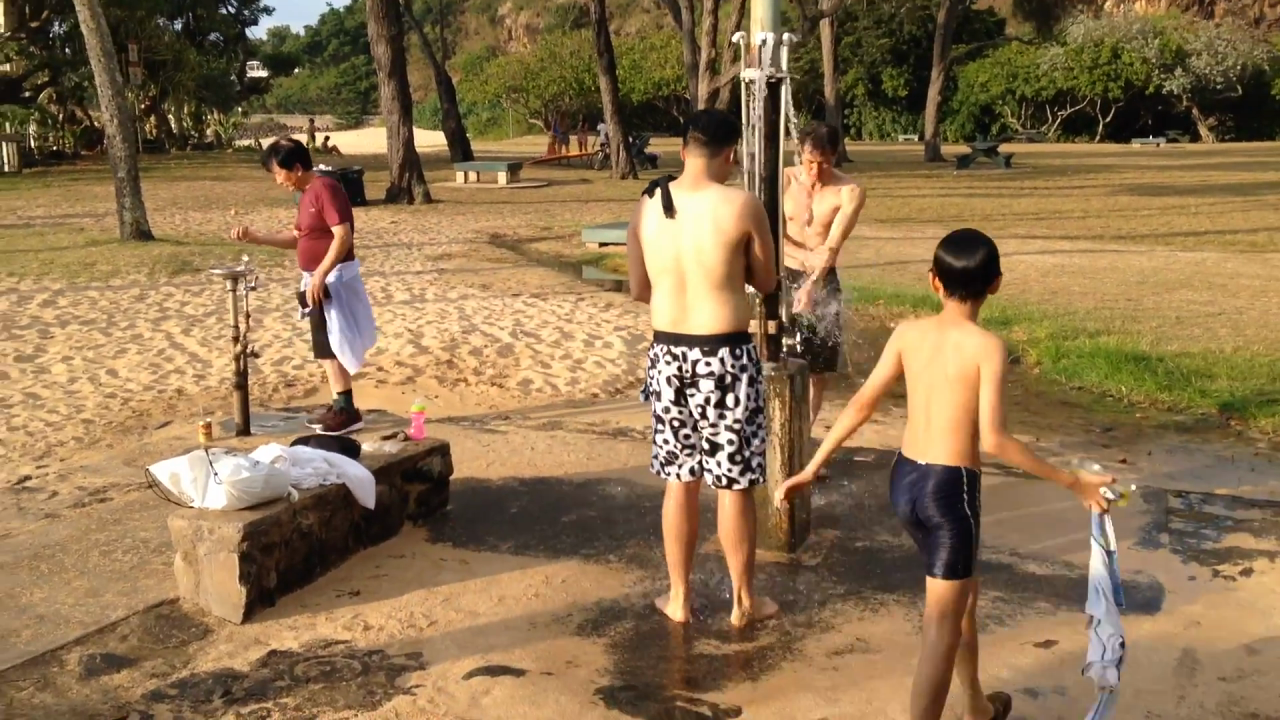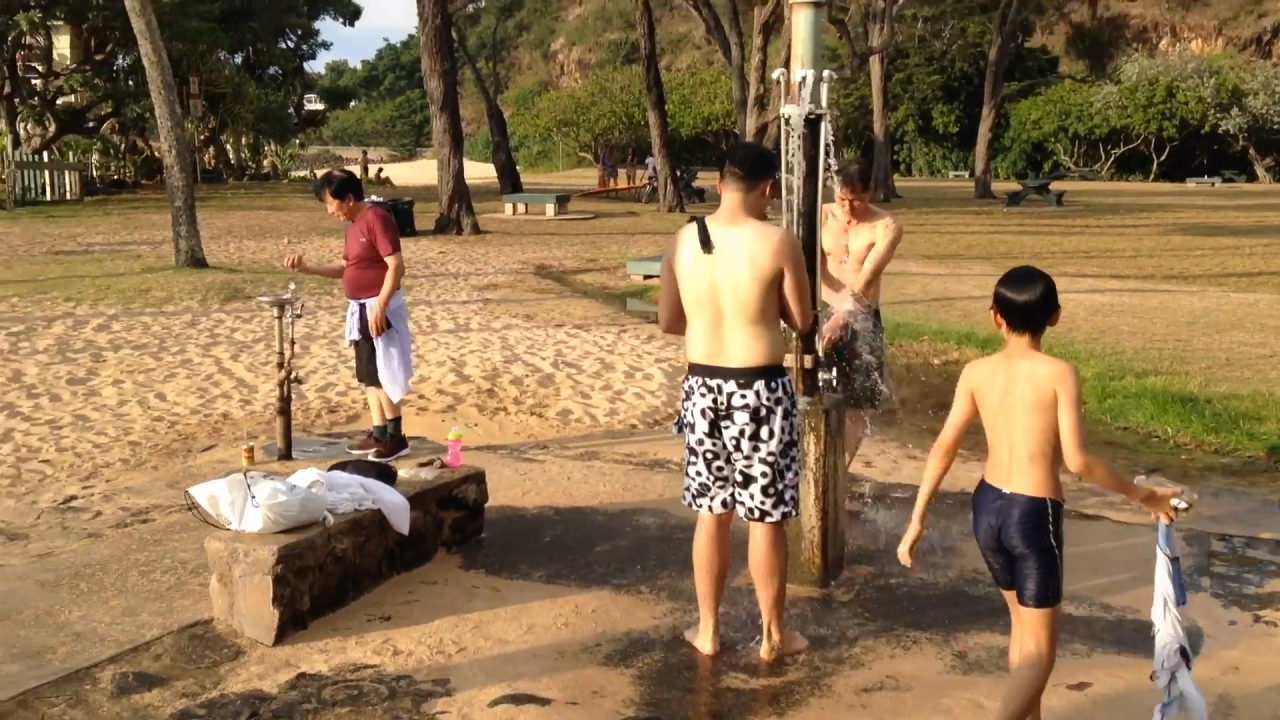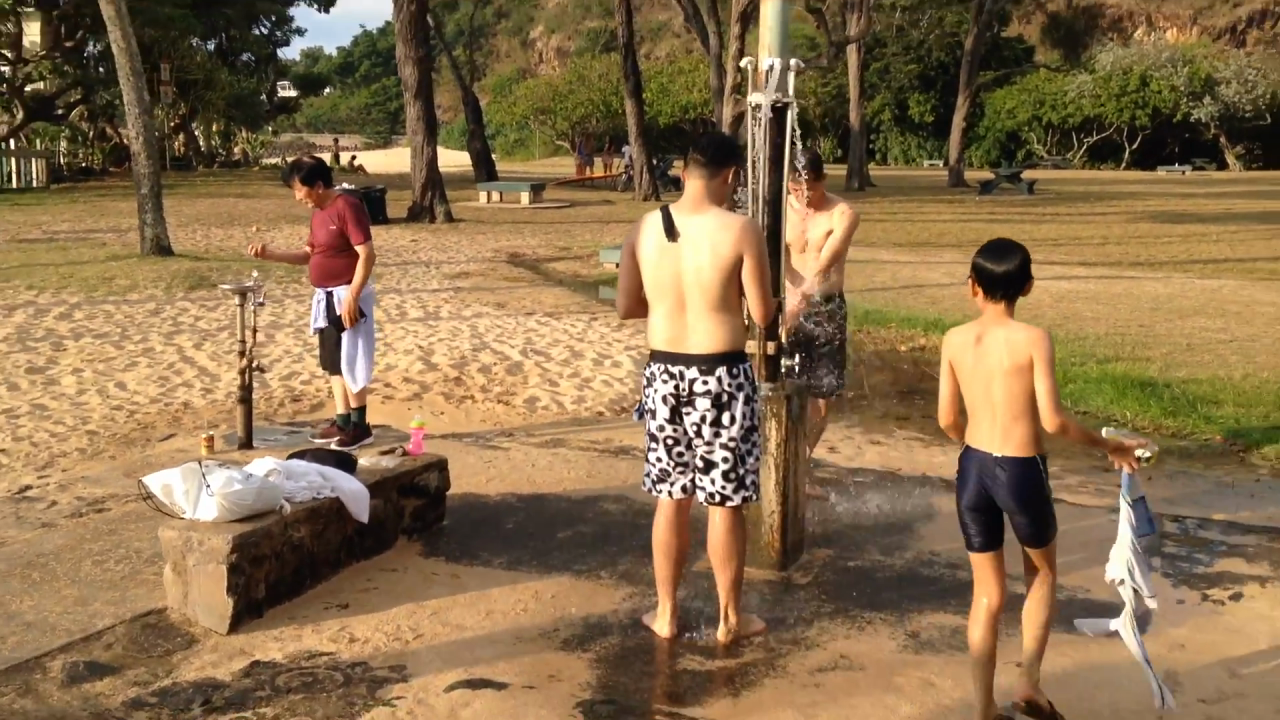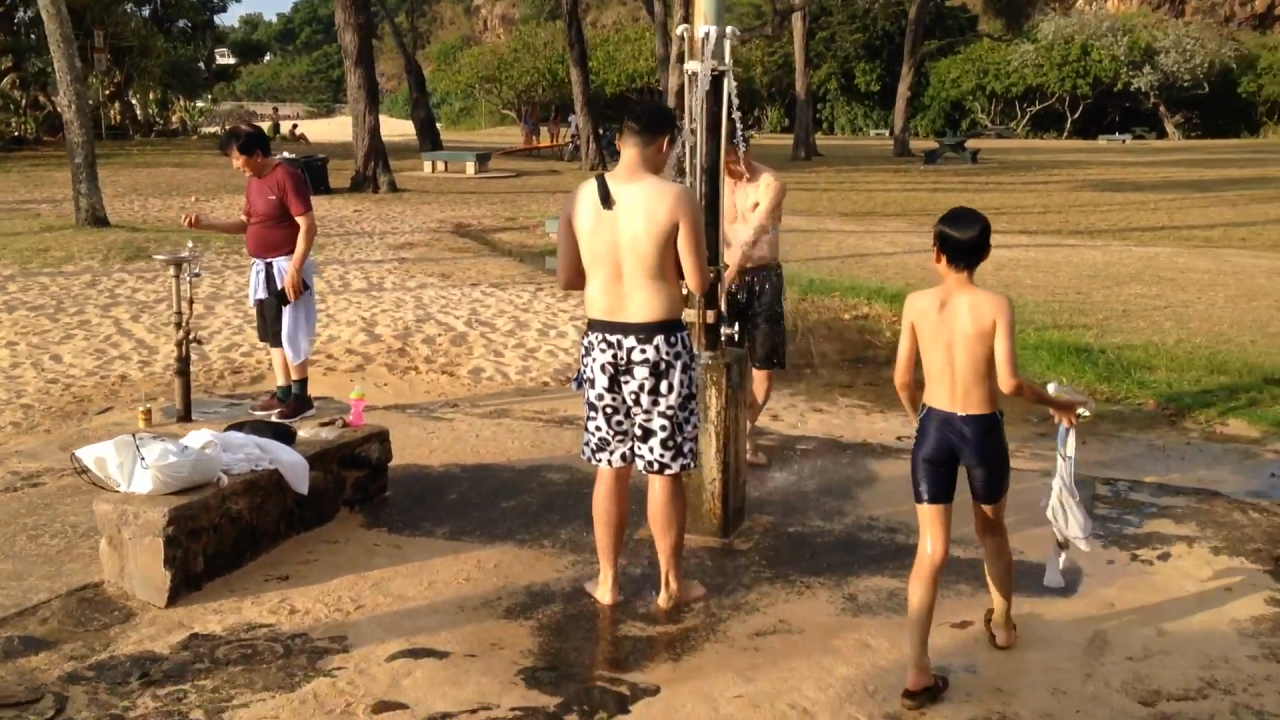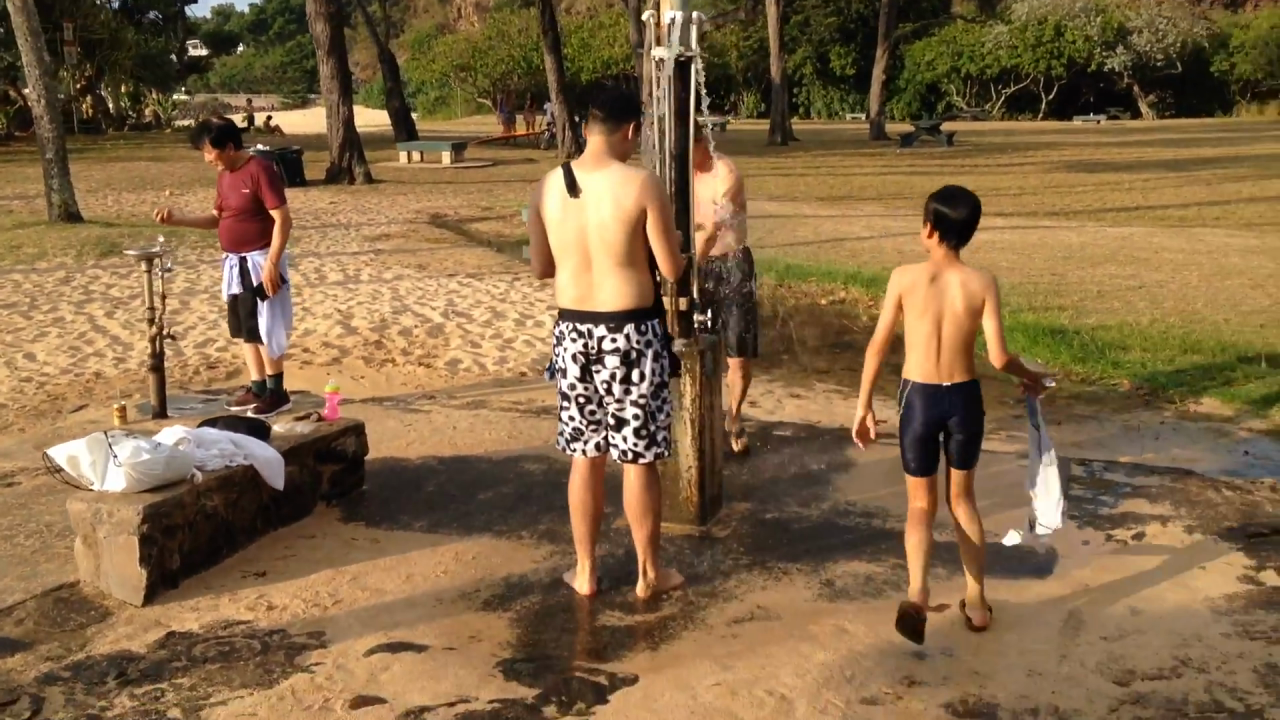
dt=0.2s
person 1, frame 1
left shoulder: (646, 205)
right shoulder: (741, 206)
left elbow: (639, 289)
right elbow: (767, 282)
left hip: (667, 353)
right hip: (725, 355)
left knee: (679, 480)
right knee: (734, 483)
left ankle: (679, 597)
right ankle: (744, 600)
person 1, frame 2
left shoulder: (682, 240)
right shoulder: (778, 241)
left elbow: (668, 321)
right elbow: (803, 322)
left hip: (703, 387)
right hip: (760, 389)
left knee: (711, 512)
right knee: (766, 517)
left ankle: (707, 629)
right ankle: (773, 634)
person 1, frame 3
left shoulder: (644, 227)
right shoulder: (740, 230)
left elbow: (626, 307)
right elbow: (762, 315)
left hip: (665, 373)
right hip: (721, 377)
left knee: (671, 497)
right knee: (726, 501)
left ankle: (665, 612)
right ankle: (730, 617)
person 1, frame 4
left shoulder: (580, 197)
right shoulder: (675, 198)
left elbow: (567, 279)
right elbow: (699, 284)
right wrist: (696, 261)
left hip: (602, 342)
right hip: (659, 344)
left knee: (611, 465)
right knee: (664, 469)
left ankle: (607, 580)
right ankle: (671, 583)
person 1, frame 5
left shoulder: (548, 185)
right shoulder: (642, 185)
left elbow: (541, 269)
right elbow: (672, 270)
right wrist: (673, 243)
left hip: (573, 332)
right hip: (630, 332)
left knee: (585, 455)
right knee: (639, 457)
left ankle: (586, 571)
right ankle: (649, 573)
person 2, frame 1
left shoulder: (907, 333)
right shoulder: (988, 347)
left elbow: (861, 403)
right elbow: (993, 440)
left wrist: (812, 470)
right wrist: (1071, 481)
left hip: (904, 480)
right hip: (952, 488)
left knee: (962, 594)
right knee: (943, 627)
person 2, frame 2
left shoulder: (976, 372)
right shoulder: (1059, 373)
left elbow: (944, 448)
right elbow: (1077, 461)
left wrist: (917, 521)
right wrist: (1143, 496)
left hip: (986, 507)
right hip: (1034, 516)
left knee: (1026, 628)
right knee: (1038, 653)
person 2, frame 3
left shoulder: (954, 339)
right shoulder: (1034, 338)
left elbow: (948, 418)
right elbow: (1052, 420)
right wrist: (1111, 446)
left hip: (973, 469)
right hip: (1021, 474)
left knee: (987, 596)
right knee: (1042, 574)
person 2, frame 4
left shoulder: (916, 303)
right shoulder: (996, 306)
left elbow: (902, 378)
right elbow: (1009, 381)
right wrist: (1055, 403)
left hip: (933, 428)
right hip: (982, 430)
left knee: (931, 550)
right knee: (991, 528)
left ankle: (918, 672)
right ankle: (1002, 623)
person 2, frame 5
left shoulder: (905, 277)
right shoulder: (983, 283)
left elbow: (878, 346)
right elbow: (998, 357)
left wrist: (863, 405)
right wrist: (1030, 376)
left hip: (918, 399)
right hip: (964, 399)
left knee: (921, 505)
right knee: (962, 500)
left ankle: (917, 594)
right ankle: (976, 604)
person 3, frame 1
left shoulder: (850, 191)
right shoulder: (783, 180)
left elbow: (832, 245)
left wrist: (811, 286)
right wrist: (806, 257)
left hip: (823, 284)
right hip: (786, 279)
left knee: (819, 371)
person 3, frame 2
left shoulder: (887, 227)
right shoulder: (822, 216)
left elbow: (865, 279)
left wrist: (840, 318)
right wrist: (838, 301)
left hip: (864, 320)
right hip: (827, 314)
left knee: (858, 406)
person 3, frame 3
left shoulder: (844, 214)
right shoulder: (782, 206)
left elbow: (822, 268)
left wrist: (798, 307)
right wrist: (790, 295)
left hip: (828, 308)
right hip: (790, 305)
left knee: (822, 394)
person 3, frame 4
left shoulder: (770, 185)
left elbow: (750, 239)
left wrist: (725, 283)
left hip: (763, 278)
right hip: (726, 277)
left knee: (764, 367)
left ankle: (746, 432)
person 3, frame 5
left shoulder: (726, 175)
left elbow: (711, 233)
left hip: (733, 266)
right hip: (698, 266)
left knee: (740, 357)
left ankle: (733, 418)
person 4, frame 1
left shoulder: (326, 189)
right shoulder: (308, 193)
left elbow: (343, 237)
right elbow: (296, 237)
left wrist: (319, 277)
right wrist: (256, 237)
left hip: (333, 279)
right hip: (321, 280)
left knee: (328, 347)
right knee: (327, 347)
left ankle: (347, 412)
right ankle: (339, 408)
person 4, frame 2
left shoulder: (377, 220)
right shoulder: (354, 225)
left elbow: (396, 266)
right elbow: (343, 266)
left wrist: (380, 306)
right wrist: (307, 267)
left hip: (379, 310)
right hip: (361, 309)
left knee: (379, 374)
right knee: (368, 375)
left ankle: (396, 437)
right ankle: (378, 433)
person 4, frame 3
left shoulder: (348, 207)
right shoulder: (318, 213)
left elbow: (367, 255)
right elbow: (309, 254)
left wrist: (352, 297)
right wrist: (271, 254)
left hip: (345, 297)
right hip: (326, 298)
left knee: (347, 363)
right knee: (332, 363)
left ankle: (360, 427)
right ankle: (342, 421)
person 4, frame 4
left shoulder: (287, 177)
right shoulder: (255, 182)
left elbow: (308, 226)
right elbow: (245, 223)
left wrist: (295, 269)
right wrist: (205, 224)
left hip: (285, 268)
right hip: (264, 269)
left knee: (288, 335)
right knee: (272, 335)
left ankle: (301, 398)
right ankle: (282, 394)
person 4, frame 5
left shoulder: (260, 171)
right shoulder: (224, 176)
left elbow: (283, 219)
right elbow: (217, 217)
left wrist: (272, 263)
right wrist: (177, 219)
left hip: (258, 263)
right hip: (236, 264)
left knee: (262, 330)
right knee: (243, 330)
left ankle: (277, 393)
right ankle: (258, 388)
